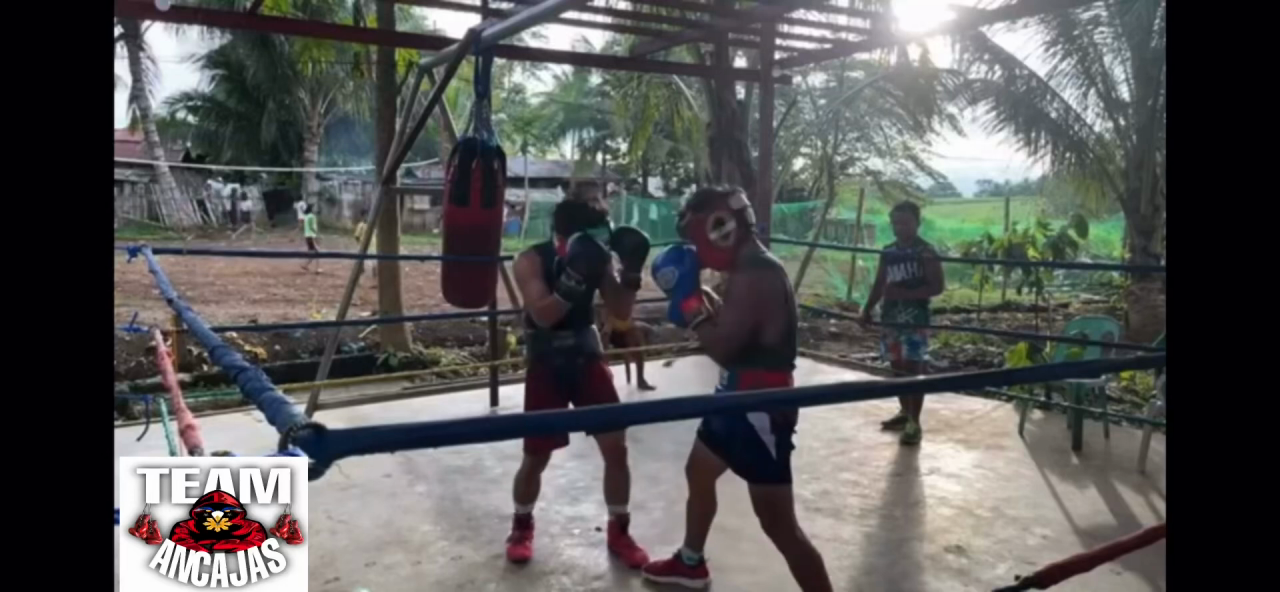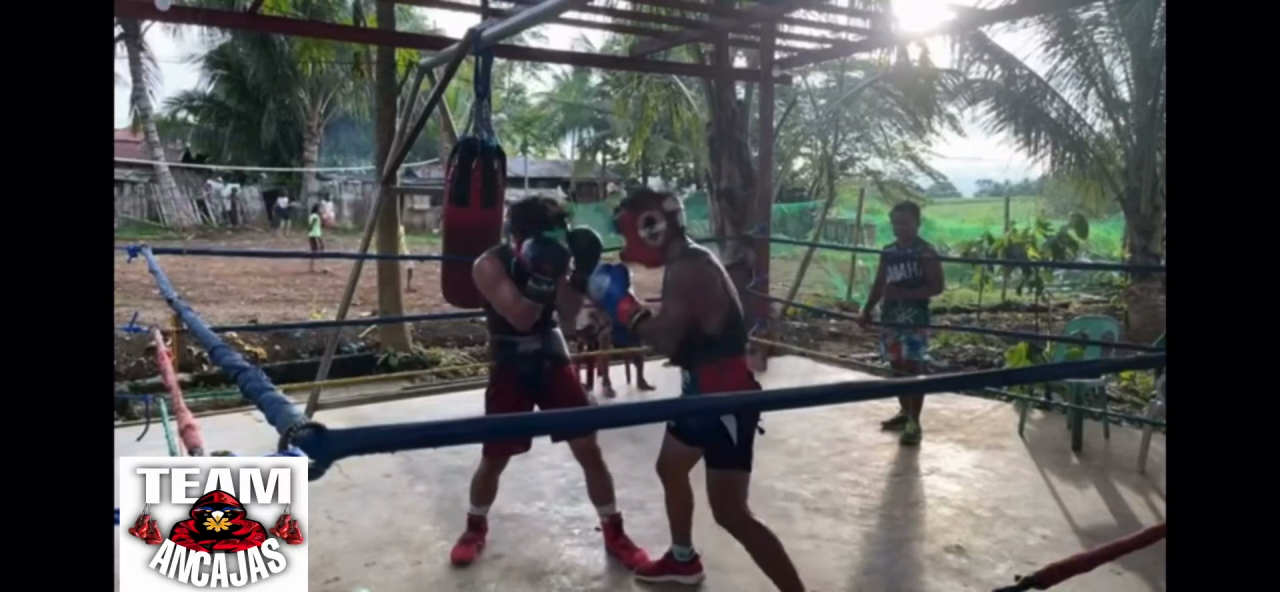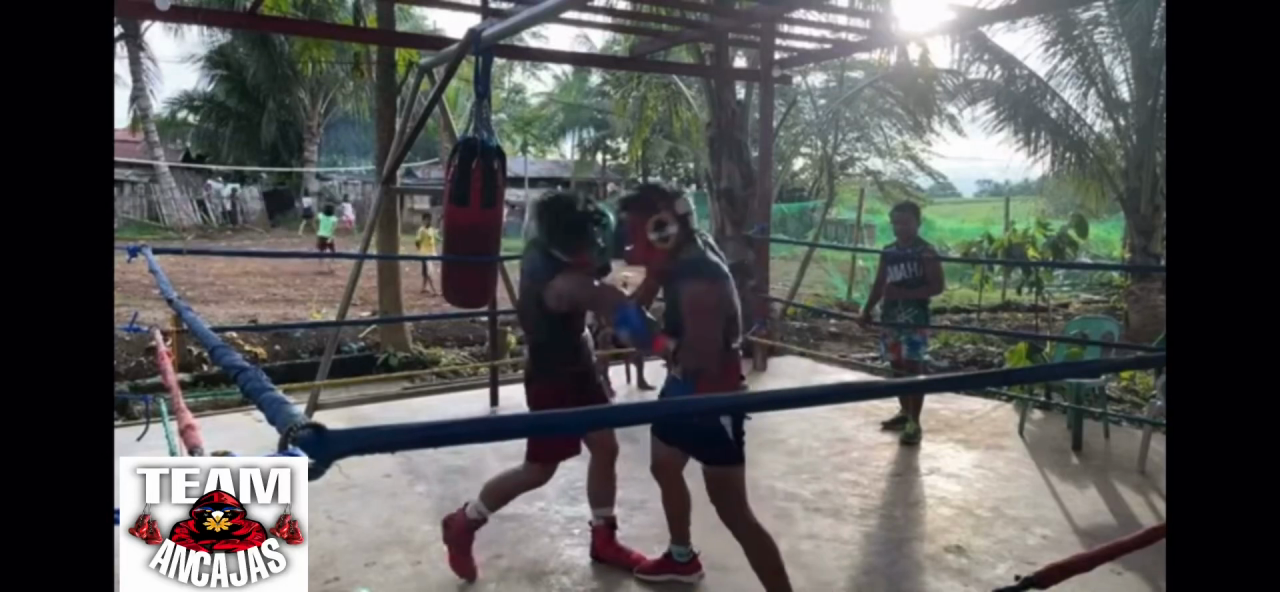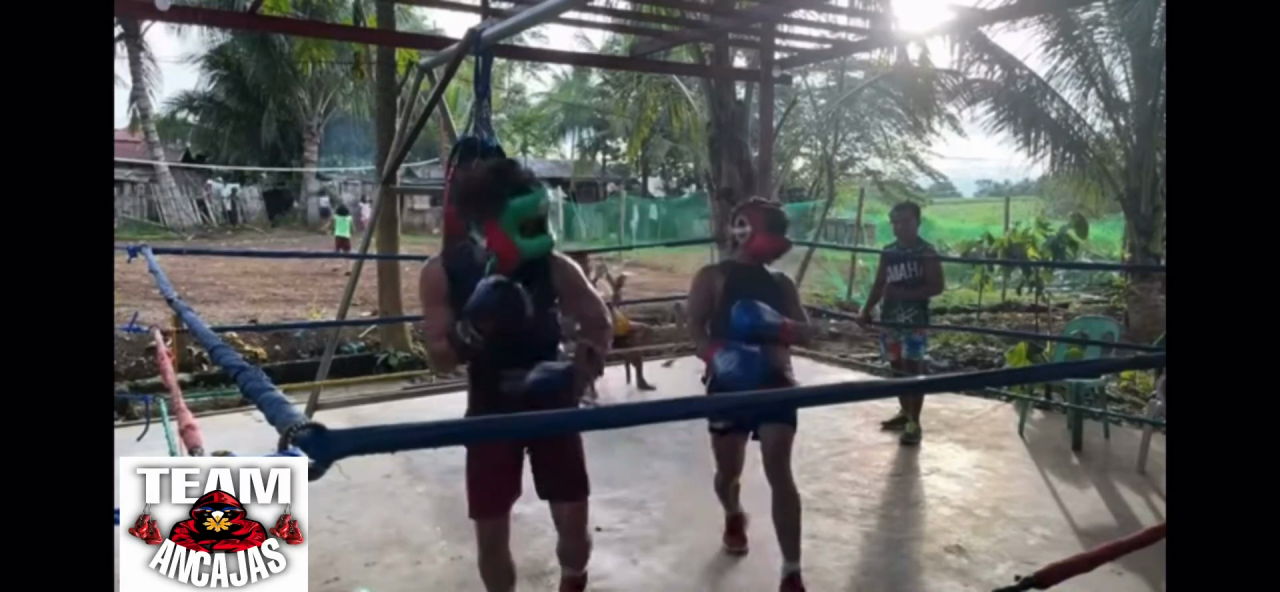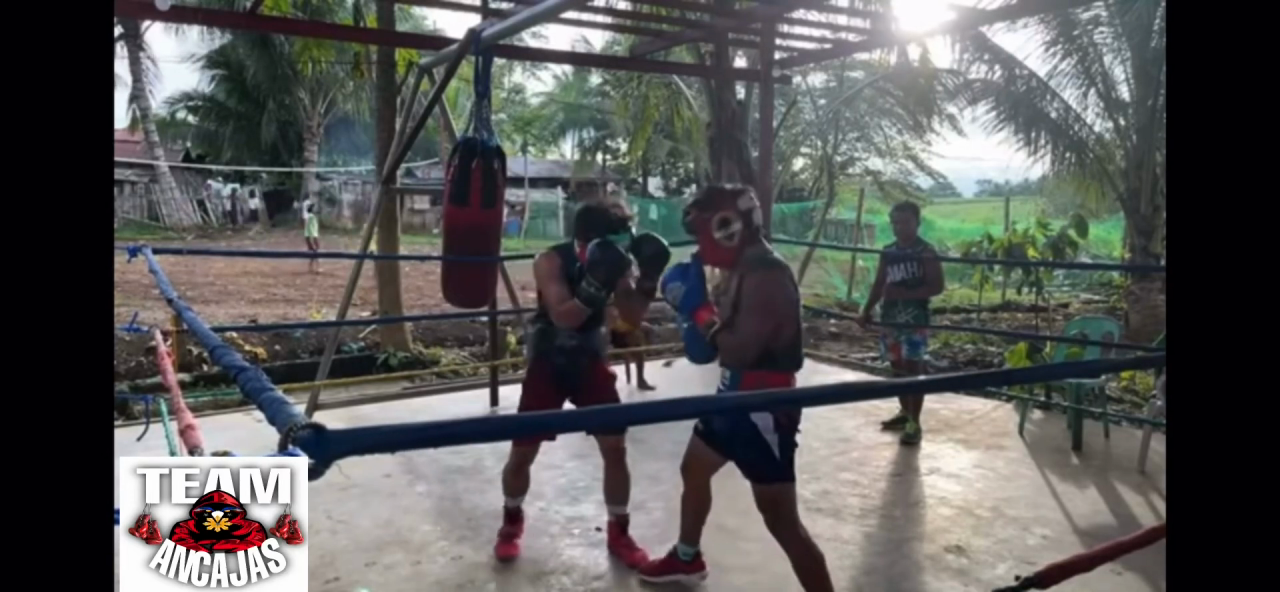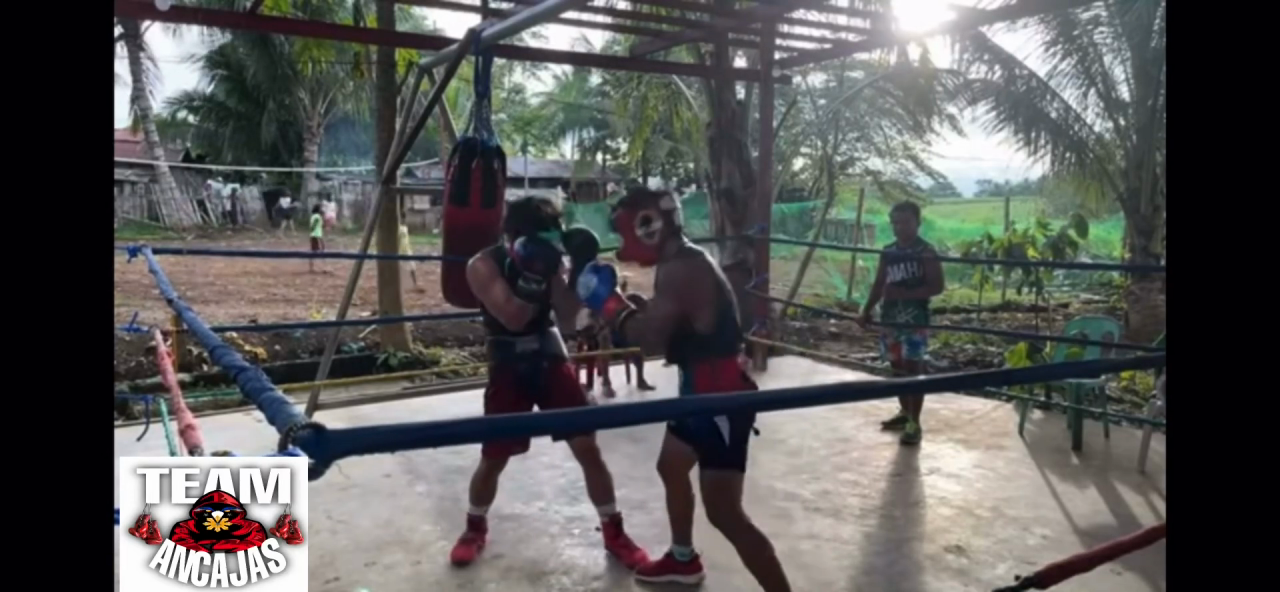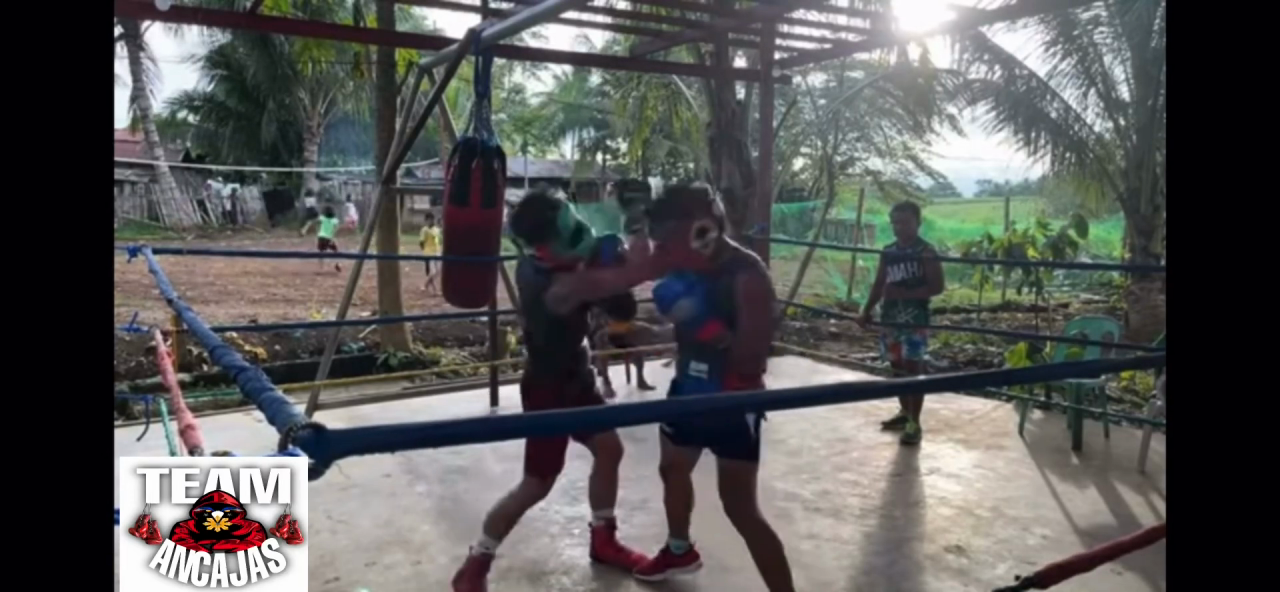
dt=0.7s
person 1, frame 1
left shoulder: (757, 276)
right shoulder: (750, 268)
left elbow: (720, 346)
right elbow: (728, 319)
left wrist: (686, 297)
right wrist: (696, 294)
left hip: (762, 408)
right hip: (737, 398)
left knee: (777, 522)
right knee: (698, 474)
person 1, frame 2
left shoulder: (686, 270)
right shoulder: (692, 262)
left elbow: (664, 339)
left wrist: (621, 300)
left hip: (728, 396)
right hip: (706, 392)
left knee: (730, 513)
right knee: (670, 468)
right ankle: (682, 559)
person 1, frame 3
left shoulder: (698, 283)
right shoulder: (699, 247)
left elbow: (706, 362)
left hip: (712, 397)
right hip: (684, 390)
left knee: (733, 512)
right knee: (664, 468)
right ankle: (682, 558)
person 1, frame 4
left shoulder: (780, 283)
right shoulder: (712, 277)
left elbow: (803, 332)
right elbow: (695, 328)
left wrist: (775, 327)
right wrist: (717, 355)
left hip: (772, 380)
right hip: (729, 381)
left knee: (778, 473)
right knee: (728, 470)
right ankle: (734, 516)
person 1, frame 5
left shoulder: (768, 278)
right shoulder: (746, 269)
left elbow: (740, 352)
left wrist: (696, 311)
right wrist: (702, 308)
left hip: (765, 410)
right hip: (736, 398)
left knee: (781, 520)
right knee: (693, 470)
right ankle: (686, 558)
person 1, frame 6
left shoulder: (680, 268)
right shoulder: (692, 261)
left elbow: (650, 337)
left wrist: (608, 299)
right wrist: (634, 315)
left hip: (723, 396)
right hip: (705, 392)
left knee: (724, 514)
right knee: (672, 468)
right ankle: (684, 558)
person 1, frame 7
left shoulder: (750, 278)
right shoulder: (699, 259)
left elbow: (751, 359)
left wrist: (703, 323)
left hip: (734, 397)
right hip: (691, 385)
left knee: (741, 509)
right knee: (672, 468)
right ankle: (679, 549)
person 2, frame 1
left shoulder: (597, 256)
right shoulder: (531, 261)
left elbow: (621, 310)
right elbow: (543, 315)
left wrist: (631, 268)
right wrist: (574, 275)
left hip: (587, 359)
right hip: (546, 364)
left knee: (616, 448)
right knee: (536, 457)
left ankle: (618, 532)
right ankle: (521, 527)
person 2, frame 2
left shoulder: (554, 257)
right shoulder: (489, 265)
left elbow: (571, 314)
right elbow: (520, 319)
left wrist: (582, 271)
right wrist: (538, 275)
left hip: (553, 362)
right hip: (510, 371)
left knee: (589, 450)
right knee: (493, 460)
left ankle: (614, 532)
right ankle: (475, 529)
person 2, frame 3
left shoulder: (540, 253)
right shoulder: (567, 284)
right elbow: (619, 306)
left hip: (574, 367)
right hip: (554, 380)
left knee: (606, 448)
right knee: (540, 468)
left ankle: (603, 538)
right ankle: (463, 523)
person 2, frame 4
left shoulder: (552, 267)
right shoulder: (443, 273)
left elbow: (597, 327)
right elbow: (439, 357)
left wrist: (578, 372)
right wrist: (469, 332)
left hip: (552, 401)
right hip: (492, 407)
left knee: (573, 521)
right knee: (491, 530)
person 2, frame 5
left shoulder: (613, 264)
right shoulder: (551, 262)
left elbow: (632, 317)
right elbow: (563, 318)
left wrist: (648, 276)
right wrist: (595, 283)
left hip: (590, 361)
right hip: (548, 363)
left knee: (615, 448)
right knee: (522, 450)
left ankle: (618, 531)
right ankle: (511, 523)
person 2, frame 6
left shoulder: (549, 258)
right shoulder: (483, 266)
left elbow: (567, 317)
right elbow: (513, 319)
right wrist: (532, 276)
left hip: (553, 362)
right hip: (509, 371)
left knee: (588, 449)
right knee: (492, 460)
left ankle: (614, 532)
right ankle: (475, 529)
person 2, frame 7
left shoulder: (536, 262)
right shoulder: (562, 286)
right elbow: (630, 275)
left hip: (571, 377)
right hip: (551, 388)
left knee: (610, 451)
right knee: (537, 483)
left ankle: (603, 539)
person 3, frame 1
left shoulder: (926, 252)
right shoulder: (888, 252)
left elbow: (937, 286)
right elbow: (879, 284)
left wrist: (904, 293)
right wrist: (867, 309)
left hip: (914, 318)
right hip: (891, 316)
left knee: (914, 368)
right knee: (898, 366)
left ankle: (914, 422)
right ankle: (904, 412)
person 3, frame 2
left shoulder: (926, 252)
right shoulder: (888, 252)
left elbow: (937, 286)
right elbow: (879, 284)
left wrist: (904, 293)
right wrist: (867, 310)
left hip: (915, 318)
right hip: (890, 316)
left knee: (914, 367)
right knee: (897, 366)
left ankle: (914, 423)
right ankle: (904, 412)
person 3, frame 3
left shoulder: (926, 252)
right shoulder: (888, 251)
left elbow: (937, 286)
right elbow: (879, 284)
left wrist: (904, 293)
right wrist: (867, 310)
left hip: (915, 318)
right hip: (890, 316)
left knee: (914, 367)
right knee: (898, 366)
left ankle: (914, 423)
right ankle: (904, 412)
person 3, frame 4
left shoulder: (926, 252)
right shoulder: (888, 251)
left elbow: (937, 286)
right elbow: (879, 284)
left wrist: (904, 293)
right wrist: (867, 310)
left hip: (914, 318)
right hip: (889, 316)
left knee: (913, 368)
right knee: (897, 366)
left ankle: (914, 423)
right ankle: (904, 412)
person 3, frame 5
left shoulder: (926, 252)
right shoulder: (888, 252)
left elbow: (937, 286)
right elbow: (879, 284)
left wrist: (905, 293)
right wrist: (867, 310)
left hip: (915, 318)
right hip: (890, 316)
left knee: (914, 368)
right knee: (897, 367)
left ankle: (914, 423)
right ankle: (904, 412)
person 3, frame 6
left shoulder: (926, 252)
right shoulder: (888, 252)
left elbow: (937, 286)
right elbow: (879, 284)
left wrist: (904, 293)
right wrist: (867, 310)
left hip: (915, 318)
right hip: (890, 316)
left knee: (914, 368)
right knee: (897, 367)
left ankle: (914, 423)
right ankle: (904, 412)
person 3, frame 7
left shoulder: (926, 252)
right shoulder: (888, 252)
left elbow: (937, 286)
right elbow: (879, 284)
left wrist: (905, 293)
right wrist: (867, 311)
left hip: (915, 317)
right hip: (890, 316)
left knee: (914, 368)
right knee: (897, 366)
left ankle: (914, 423)
right ankle: (905, 412)
